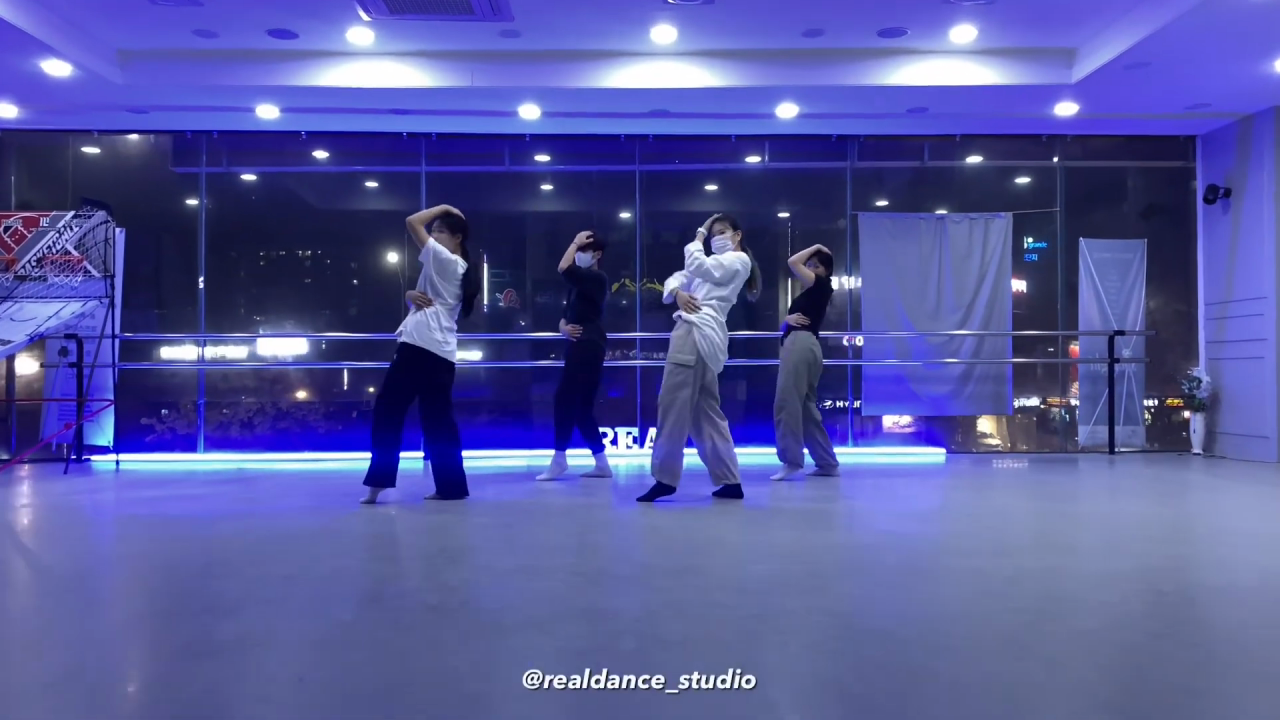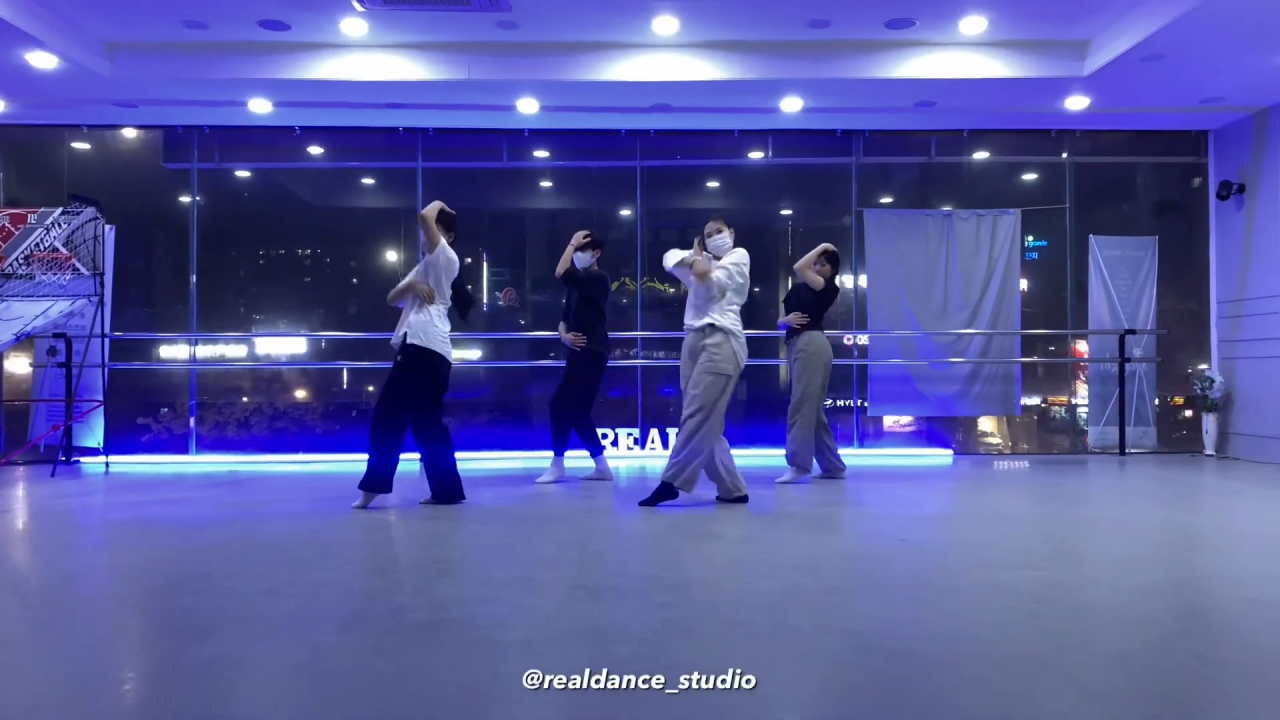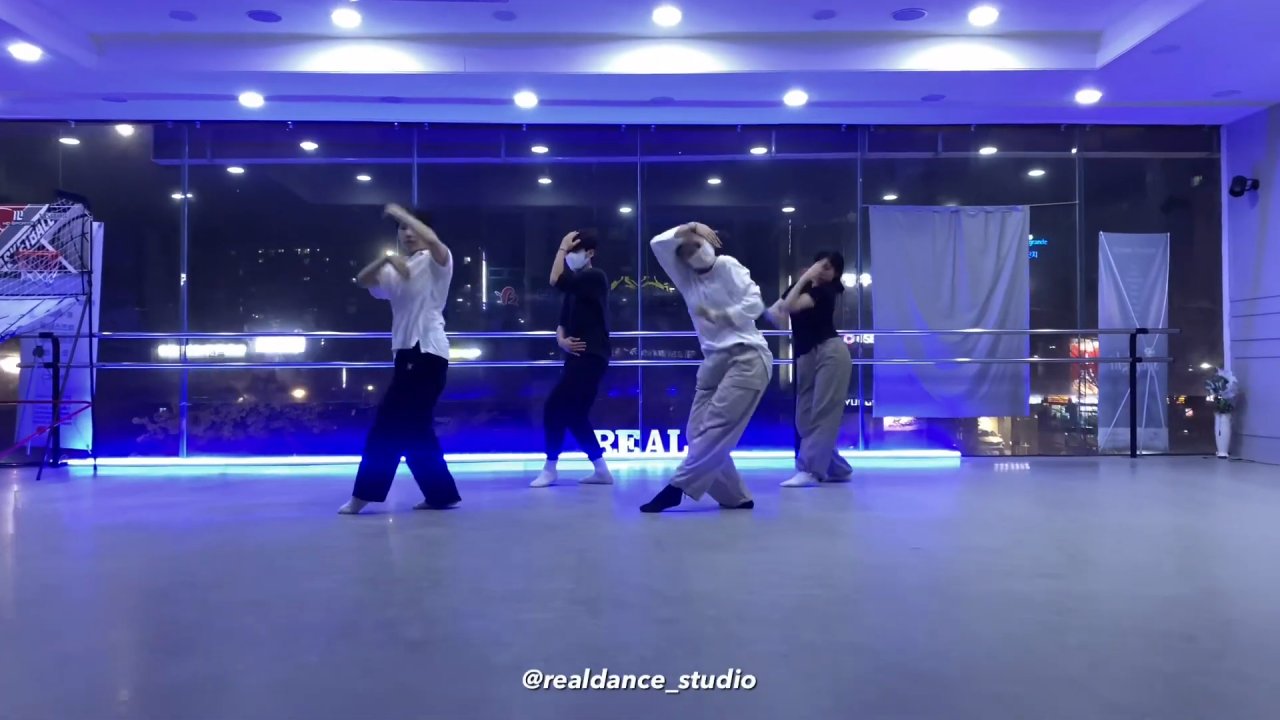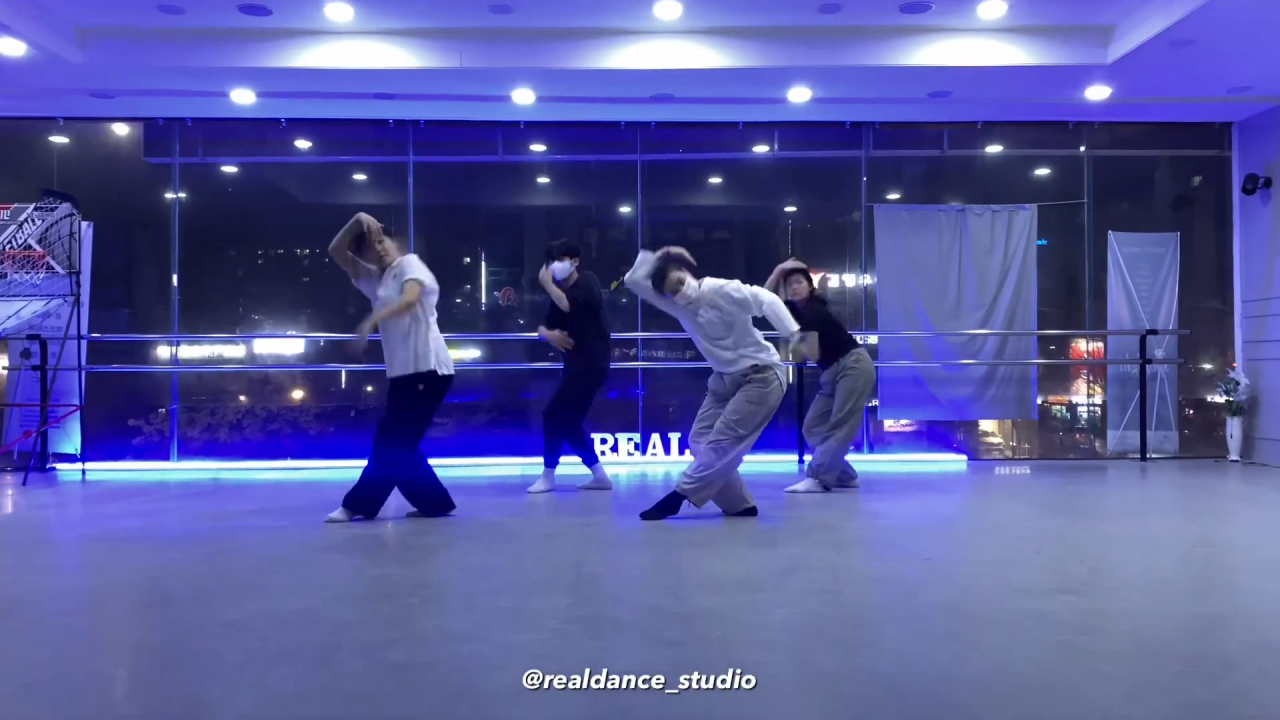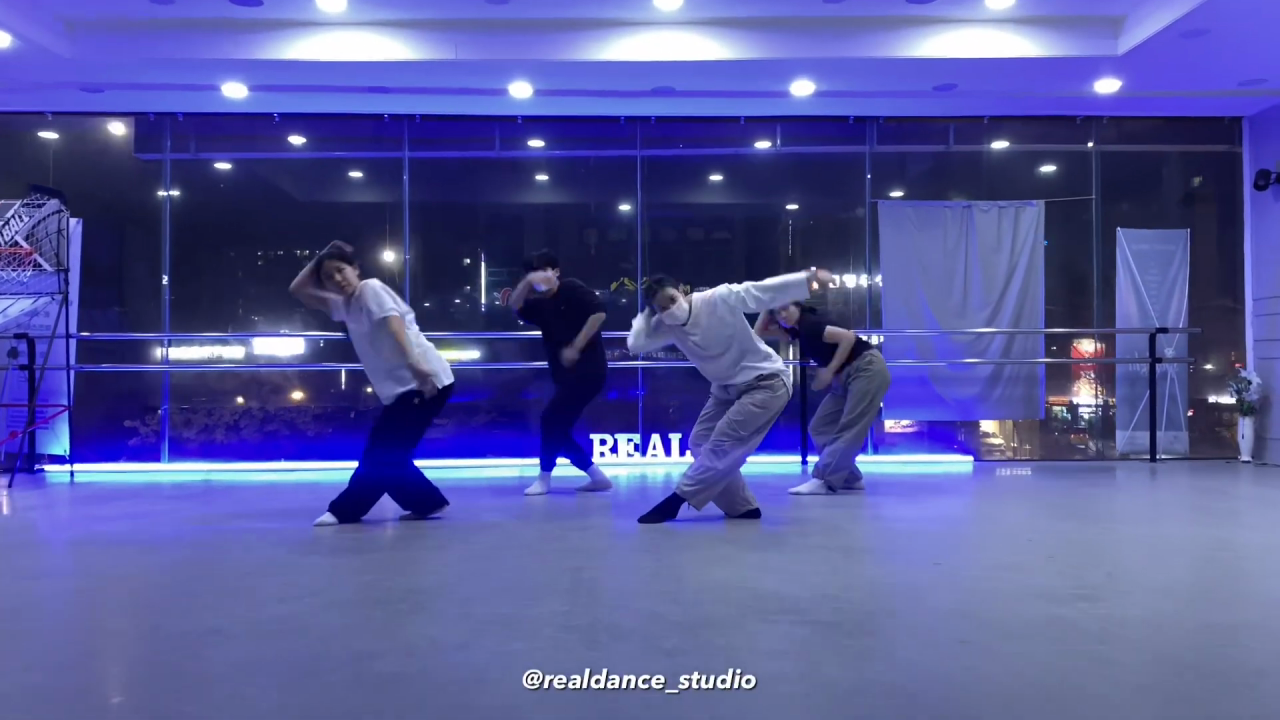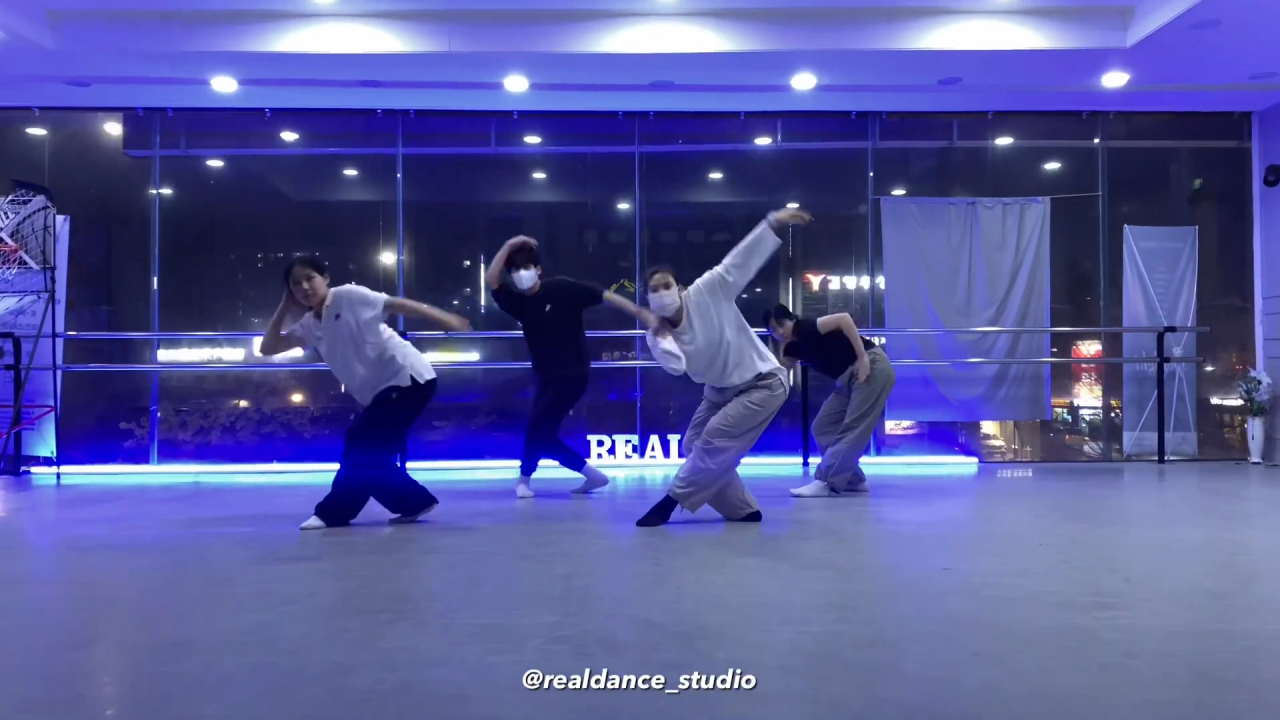
dt=0.2s
person 1, frame 1
left shoulder: (443, 259)
right shoulder: (460, 270)
left elbow: (412, 222)
left wrist: (443, 208)
right wrist: (411, 296)
left hip: (418, 346)
right hip: (443, 354)
left knee: (388, 410)
right knee: (439, 422)
left ankle: (379, 481)
right ankle: (452, 486)
person 1, frame 2
left shoulder: (444, 258)
right shoulder: (424, 266)
left elbow: (424, 217)
right elbow: (393, 299)
left wrist: (438, 204)
right wrist: (409, 286)
left hip: (421, 346)
right hip: (435, 353)
left knee: (388, 415)
right knee: (428, 424)
left ankle: (374, 486)
right ankle: (447, 490)
person 1, frame 3
left shoulder: (438, 260)
right shoulder: (398, 269)
left elbow: (431, 239)
right elbow: (363, 280)
right wrist: (387, 259)
left hip: (425, 351)
right hip: (411, 353)
left knee: (391, 422)
right knee: (414, 429)
right ankle: (441, 494)
person 1, frame 4
left shoulder: (410, 265)
right shoulder: (373, 277)
left elbow: (410, 298)
right elbow: (335, 251)
left wrist: (372, 320)
left hip: (428, 368)
right hip: (403, 370)
left knee: (392, 440)
right knee: (399, 442)
right ankle: (434, 502)
person 1, frame 5
left shoulder: (372, 290)
left elbow: (395, 324)
left wrist: (416, 364)
left hip: (428, 380)
right hip: (400, 389)
left knee: (385, 446)
right knee: (387, 449)
right ankle: (426, 501)
person 1, frame 6
left shoulder: (348, 296)
left elbow: (395, 304)
left wrist: (438, 315)
left hip: (408, 379)
right hip: (380, 392)
left knee: (362, 442)
right knee: (373, 449)
right ankle: (416, 502)
person 2, frame 1
left shoulder: (738, 260)
right shoulder: (719, 264)
left elbow: (695, 266)
right elbow: (678, 277)
left wrist: (700, 233)
right wrist: (676, 293)
left hip: (695, 335)
right hip: (704, 341)
left knee: (673, 409)
right knee: (707, 415)
left ankle: (665, 479)
right ankle: (730, 482)
person 2, frame 2
left shoulder: (739, 256)
right shoulder: (702, 261)
left elbow: (716, 287)
right elbow: (671, 259)
left wrist: (698, 256)
right wrist: (693, 261)
left hip: (721, 341)
right hip: (697, 341)
left knee: (699, 416)
right knee: (706, 423)
left ankle: (672, 483)
person 2, frame 3
left shoulder: (728, 266)
right shoulder: (685, 275)
left elbow: (754, 303)
right elbow: (659, 244)
left wrist: (718, 315)
right wrist: (688, 230)
left hip: (747, 358)
right hip: (714, 360)
left knee: (717, 430)
right knee: (698, 432)
left ankle: (677, 488)
right ankle: (736, 496)
person 2, frame 4
left shoulder: (722, 290)
right shoulder: (676, 303)
left elbow: (767, 301)
right elbow: (633, 281)
left wrist: (794, 333)
right wrist: (661, 256)
left hip: (761, 375)
right hip: (725, 378)
left knee: (723, 443)
right knee: (700, 440)
left ankle: (677, 497)
right ankle: (739, 502)
person 2, frame 5
left shoulder: (719, 300)
right shoulder: (666, 326)
left elbow: (764, 290)
right elbow: (636, 345)
left hip: (767, 382)
right hip: (728, 388)
left knee: (723, 446)
right knee: (701, 443)
right ankle: (742, 505)
person 2, frame 6
left shoulder: (707, 292)
right shoulder: (658, 335)
right elbow: (676, 366)
right wrist: (661, 335)
left hip: (764, 384)
right hip: (722, 391)
left knee: (714, 443)
right knee: (695, 445)
right ankle: (742, 509)
person 3, frame 1
left shoulder: (596, 278)
right shoulder: (581, 283)
left elbow: (564, 268)
right elbow: (566, 316)
left wrist: (575, 242)
right wrist: (564, 328)
left hip: (586, 347)
right hip: (584, 348)
left knee: (565, 401)
right knee: (582, 408)
left ankle: (559, 459)
right ankle: (602, 464)
person 3, frame 2
left shoulder: (598, 278)
right shoulder: (577, 285)
left elbow: (561, 272)
right elbow: (565, 319)
left wrist: (572, 243)
right wrist: (564, 335)
left hip: (590, 353)
right hip: (582, 353)
left knee: (560, 404)
right knee: (579, 412)
left ankle: (557, 464)
right ankle: (602, 467)
person 3, frame 3
left shoulder: (595, 277)
right shoulder: (575, 286)
left elbow: (555, 280)
right elbow: (563, 322)
left wrist: (562, 247)
right wrist: (561, 340)
left hip: (590, 356)
right hip: (580, 357)
left knee: (555, 407)
right knee: (576, 416)
left ankle: (550, 468)
right ankle: (601, 470)
person 3, frame 4
left shoulder: (586, 281)
right shoulder: (560, 295)
left elbow: (566, 306)
right elbow: (545, 327)
left wrist: (547, 283)
right wrist: (549, 334)
left hip: (590, 364)
right hip: (578, 364)
left knee: (554, 414)
right knee: (570, 424)
left ankle: (548, 475)
right ankle: (599, 475)
person 3, frame 5
left shoulder: (572, 289)
right shoulder: (537, 304)
left elbow: (598, 313)
right elbow: (514, 304)
left wrist: (576, 347)
right wrist: (528, 282)
left hip: (588, 371)
right hip: (566, 375)
left knee: (551, 419)
right knee: (558, 431)
left ankle: (544, 477)
right ankle: (597, 477)
person 3, frame 6
left shoulder: (562, 287)
right shoulder: (517, 302)
left elbow: (602, 295)
right elbow: (492, 282)
left wrist: (640, 312)
left hip: (573, 374)
right hip: (547, 379)
left knee: (538, 424)
right knee: (544, 436)
left ankle: (525, 479)
right ankle: (592, 474)
person 4, frame 1
left shoulder: (821, 286)
right shoulder: (812, 293)
left elbow: (793, 262)
right elbow: (785, 325)
left wrist: (815, 248)
right wrist: (787, 319)
left hip: (800, 343)
right hip: (807, 346)
left knee: (787, 404)
right knee: (807, 408)
left ankle: (792, 462)
right ankle: (827, 464)
person 4, frame 2
left shoulder: (829, 289)
right shoulder: (797, 289)
left elbow: (799, 268)
right elbow: (780, 321)
left wrist: (822, 247)
right wrist: (786, 319)
left hip: (811, 343)
right hip: (798, 345)
left knee: (802, 405)
right knee: (812, 409)
left ankle: (799, 465)
right ankle: (833, 467)
person 4, frame 3
left shoulder: (825, 292)
right shoulder: (801, 289)
left elbow: (789, 306)
right elbow: (772, 311)
left wrist: (803, 280)
right wrist: (778, 312)
left hip: (830, 353)
right hip: (806, 357)
left knee: (823, 415)
right knee: (805, 418)
left ankle: (810, 471)
right ankle: (838, 470)
person 4, frame 4
left shoulder: (808, 311)
right shoulder: (797, 307)
left elbow: (812, 354)
right wrist: (779, 270)
left hip: (854, 366)
right hip: (832, 372)
left knee: (840, 426)
right knee: (813, 428)
left ankle: (818, 478)
right ankle: (845, 476)
person 4, frame 5
left shoulder: (810, 324)
right shoulder: (796, 329)
left elbow: (848, 336)
right elbow: (759, 331)
left wrist: (829, 369)
right wrist: (769, 307)
left hip: (868, 369)
right hip: (845, 377)
left knee: (850, 429)
right knee: (820, 427)
left ankle: (823, 480)
person 4, frame 6
left shoulder: (806, 330)
right shoulder: (795, 346)
left elbow: (844, 318)
left wrist: (861, 357)
right wrist: (778, 345)
left hip: (871, 368)
right hip: (849, 378)
left knee: (854, 429)
right knee: (823, 428)
left ankle: (825, 482)
